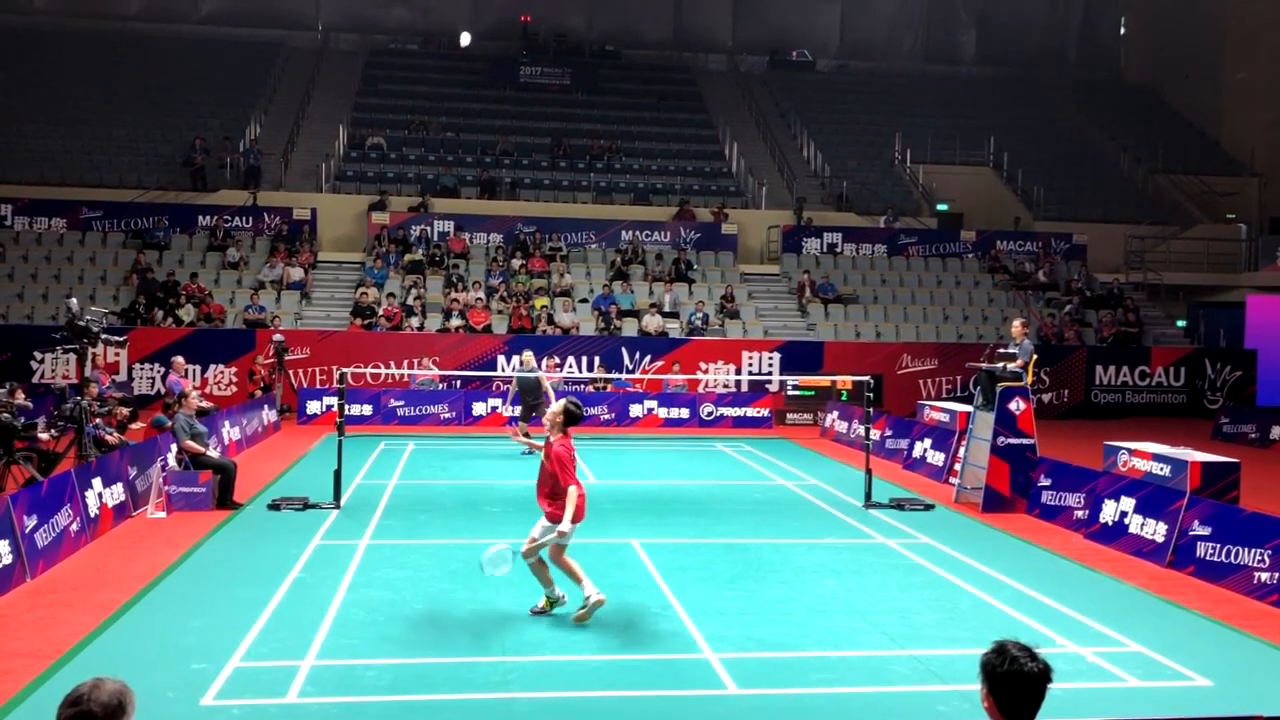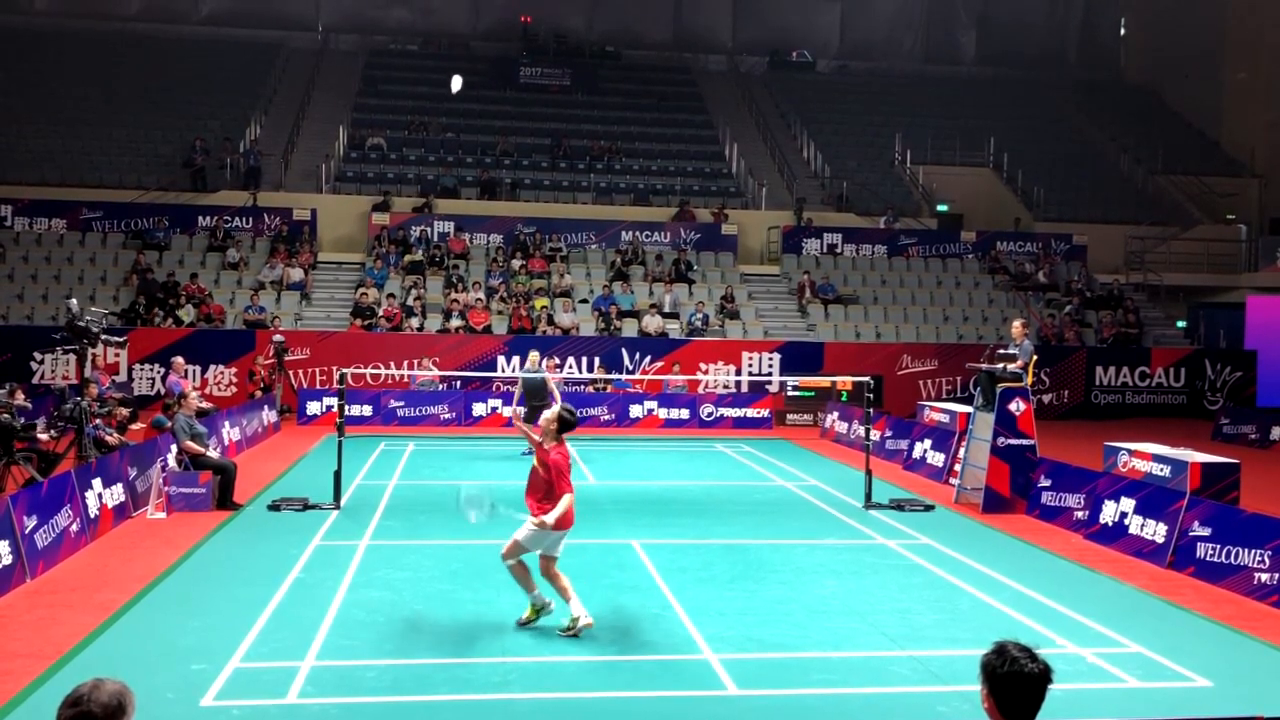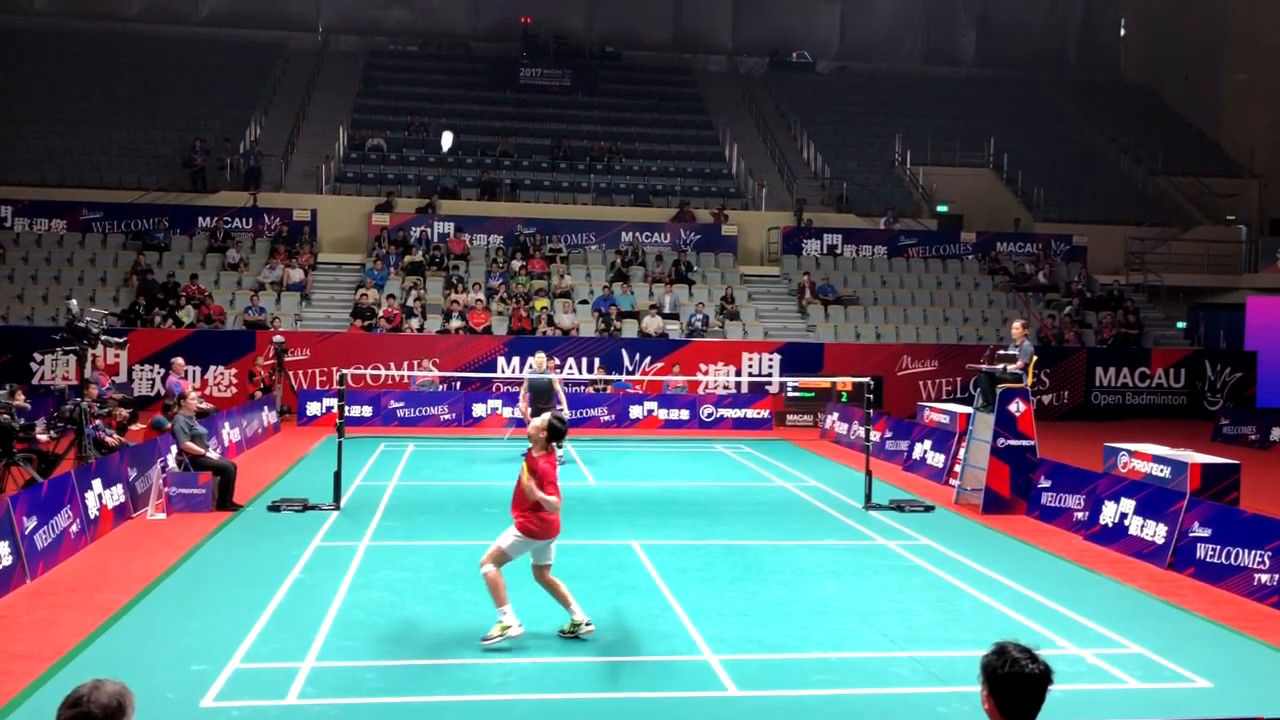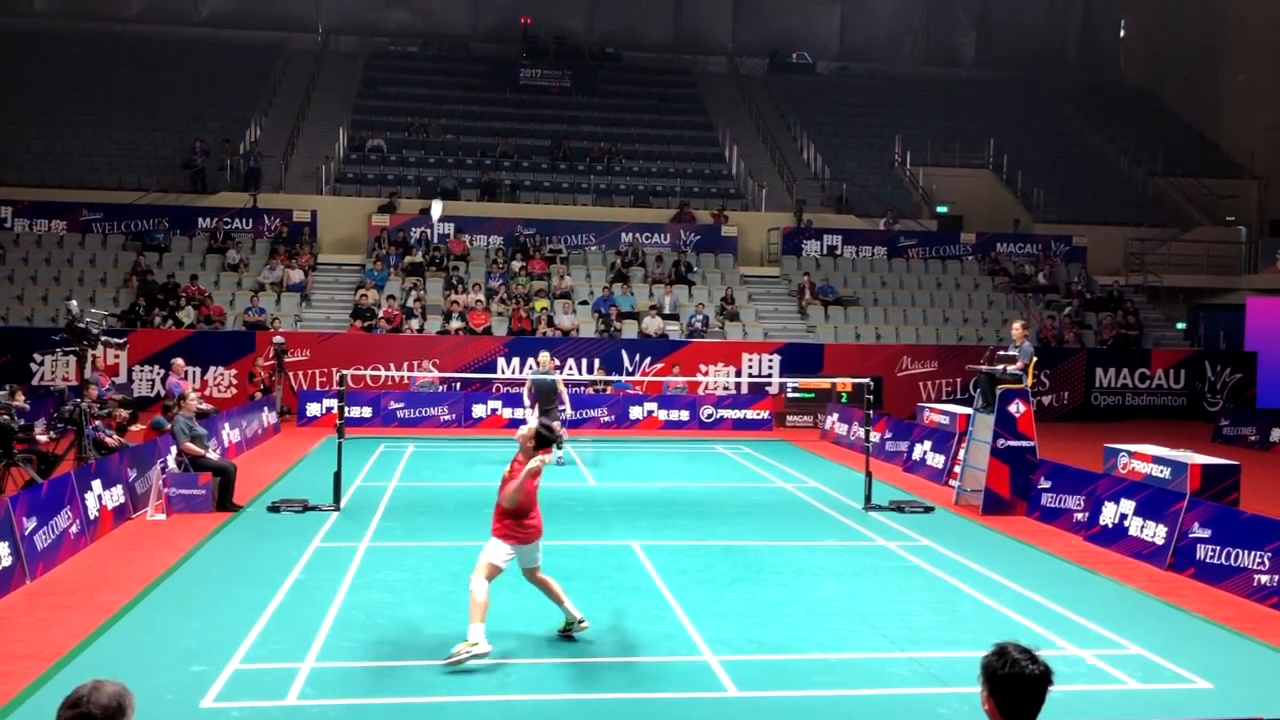
dt=0.4s
person 1, frame 1
left shoulder: (560, 450)
right shoulder: (556, 437)
left elbow: (571, 488)
left wrist: (566, 521)
right wrist: (525, 441)
left hip: (559, 511)
right hip: (562, 510)
left knee: (529, 552)
right knee: (557, 556)
left ankle: (553, 596)
right ankle: (590, 593)
person 1, frame 2
left shoulder: (556, 458)
right shoulder: (551, 441)
left elbow: (568, 496)
right elbow: (539, 445)
left wrist: (552, 516)
right wrist: (522, 428)
left hip: (548, 519)
right hip: (550, 517)
left knee: (509, 555)
right knee: (549, 569)
left ankle: (539, 603)
right ankle: (580, 615)
person 1, frame 3
left shoulder: (543, 467)
right shoulder: (541, 448)
left elbow: (555, 506)
right elbow: (533, 435)
left wrist: (537, 495)
left hip: (530, 526)
right hip: (546, 526)
left knee: (488, 564)
right knee: (543, 576)
left ankle: (508, 622)
right ankle: (580, 620)
person 1, frame 4
left shoulder: (523, 471)
right shoulder: (539, 455)
left elbow: (506, 501)
left wrist: (527, 472)
left hip: (510, 533)
right hip: (531, 529)
left knee: (479, 579)
right knee: (534, 575)
left ankle: (476, 640)
right ankle: (574, 617)
